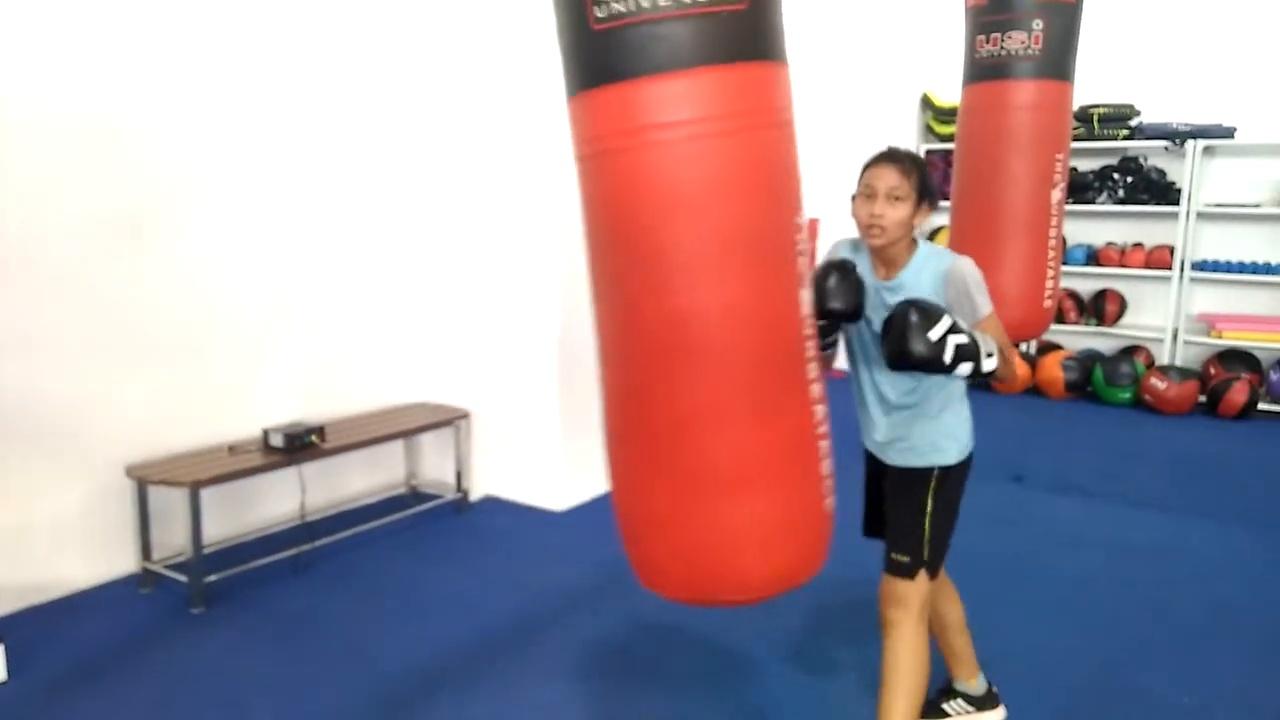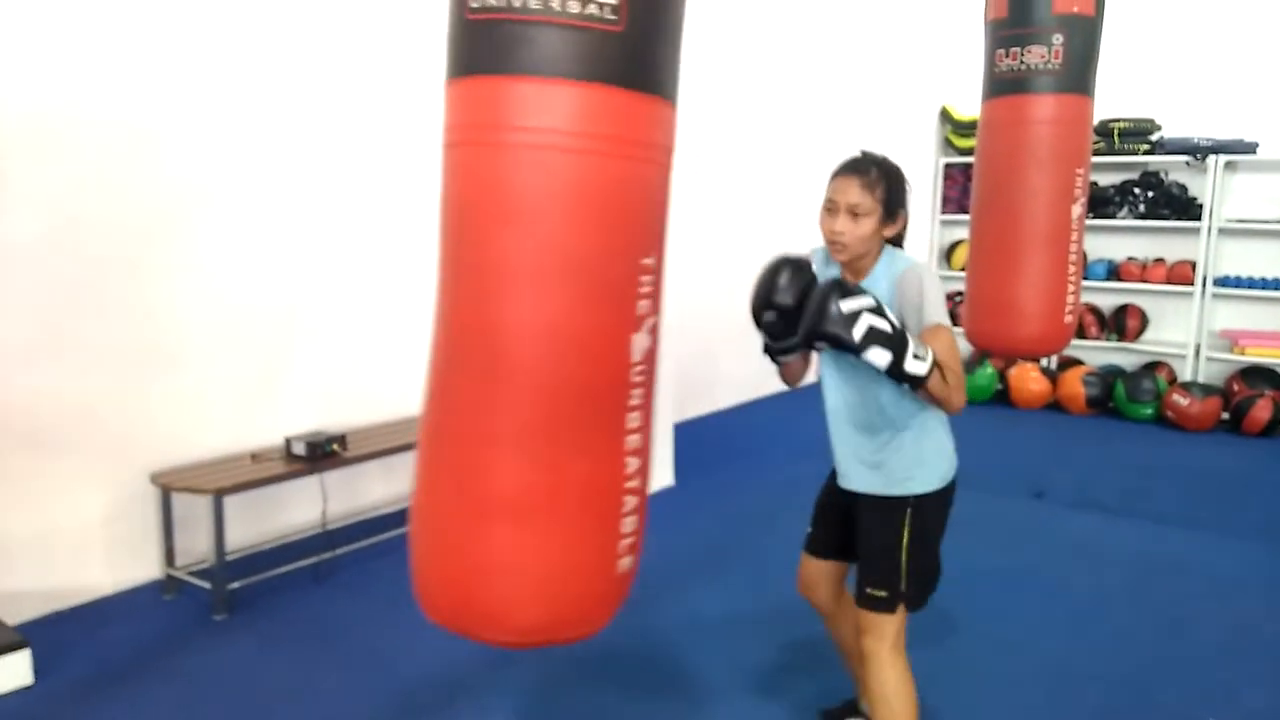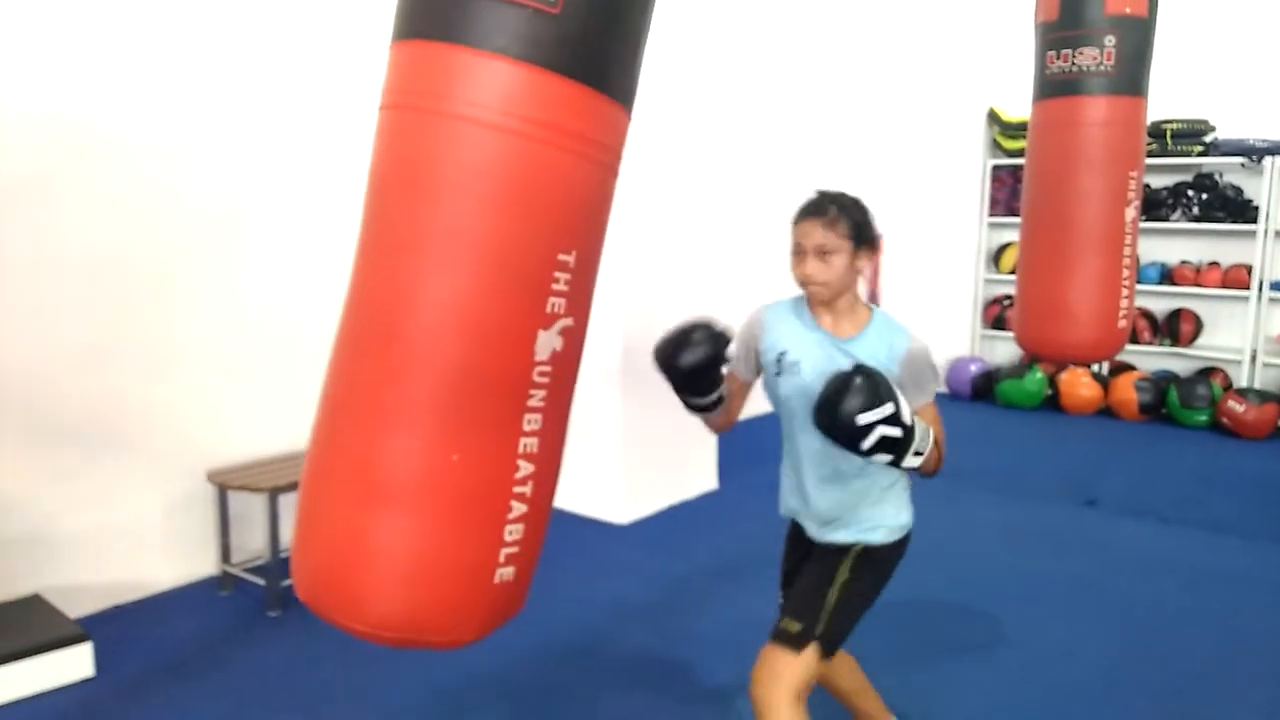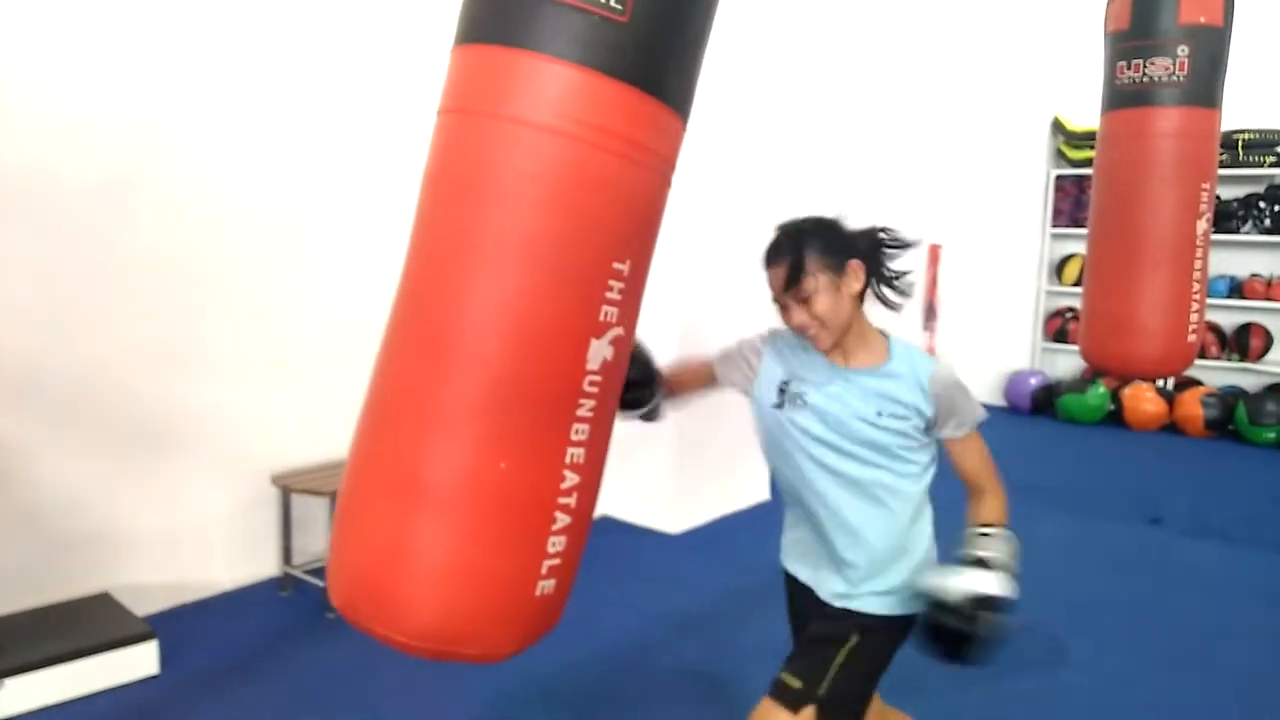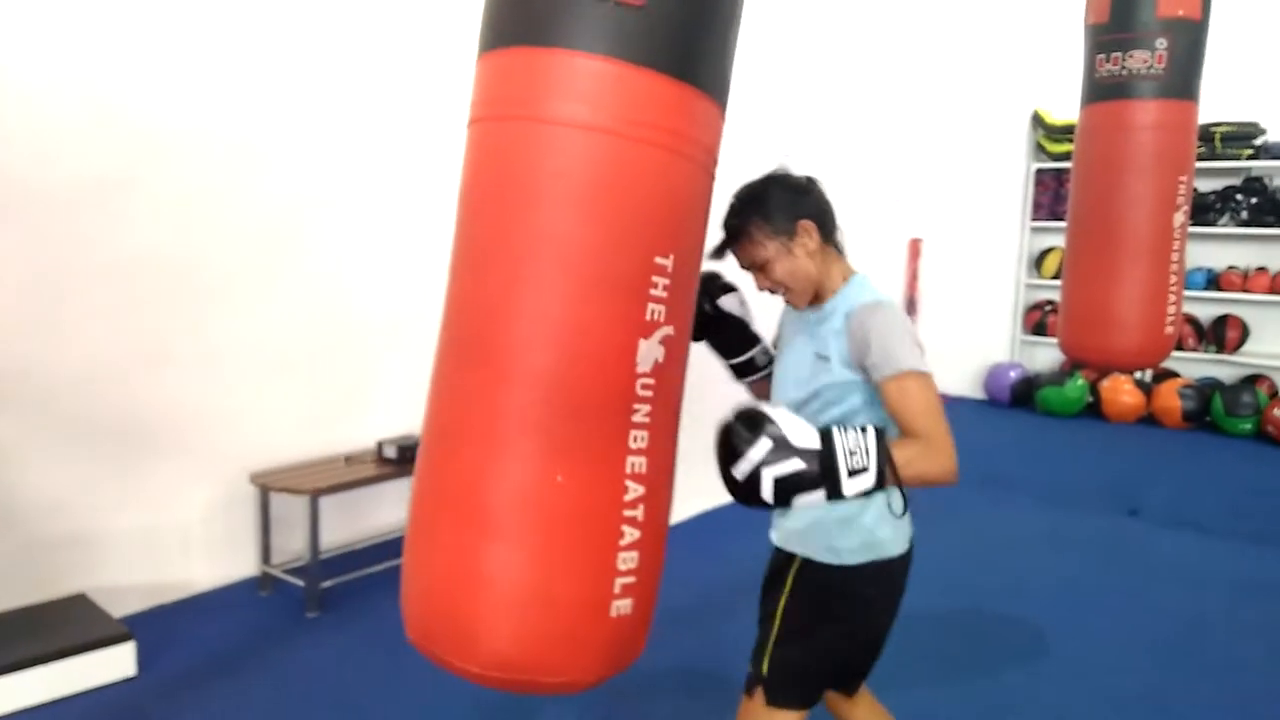
dt=0.4s
person 1, frame 1
left shoulder: (953, 272)
right shoulder: (842, 261)
left elbow: (1005, 365)
right elbow: (819, 361)
left wrist: (961, 350)
right wrist: (824, 323)
left hip: (932, 453)
right hip: (880, 444)
left knee: (901, 600)
right knee: (922, 573)
person 1, frame 2
left shoulder: (911, 279)
right shoulder: (818, 270)
left elbow: (951, 395)
right elbow: (794, 375)
left wrist: (885, 342)
right wrist: (780, 332)
left hip: (909, 480)
right hip: (853, 468)
left knee: (876, 635)
right knee: (817, 582)
person 1, frame 3
left shoulder: (904, 349)
right shoulder: (770, 324)
left elbow: (932, 459)
right elbow: (723, 417)
left wrist: (901, 437)
right wrist: (697, 385)
left hip: (866, 533)
right hip: (808, 518)
right knee: (804, 655)
person 1, frame 4
left shoulder: (928, 380)
right shoulder: (773, 355)
left elbow: (986, 492)
right elbow: (682, 379)
left wrist: (984, 566)
left hip: (878, 598)
right hip: (810, 577)
person 1, frame 5
left shoulder: (872, 317)
right shoulder: (802, 312)
left elbow: (939, 459)
right elbow: (781, 402)
left wrist: (825, 458)
right wrist: (735, 338)
left hip: (838, 554)
right hip: (821, 545)
